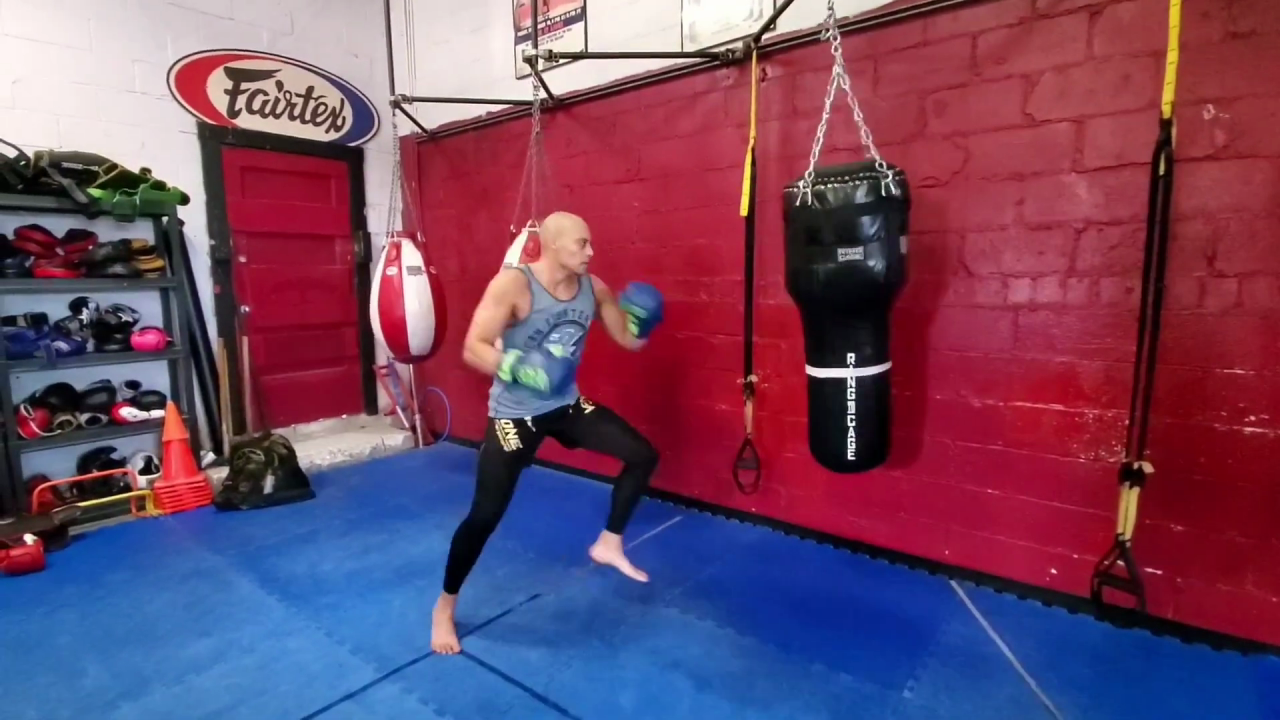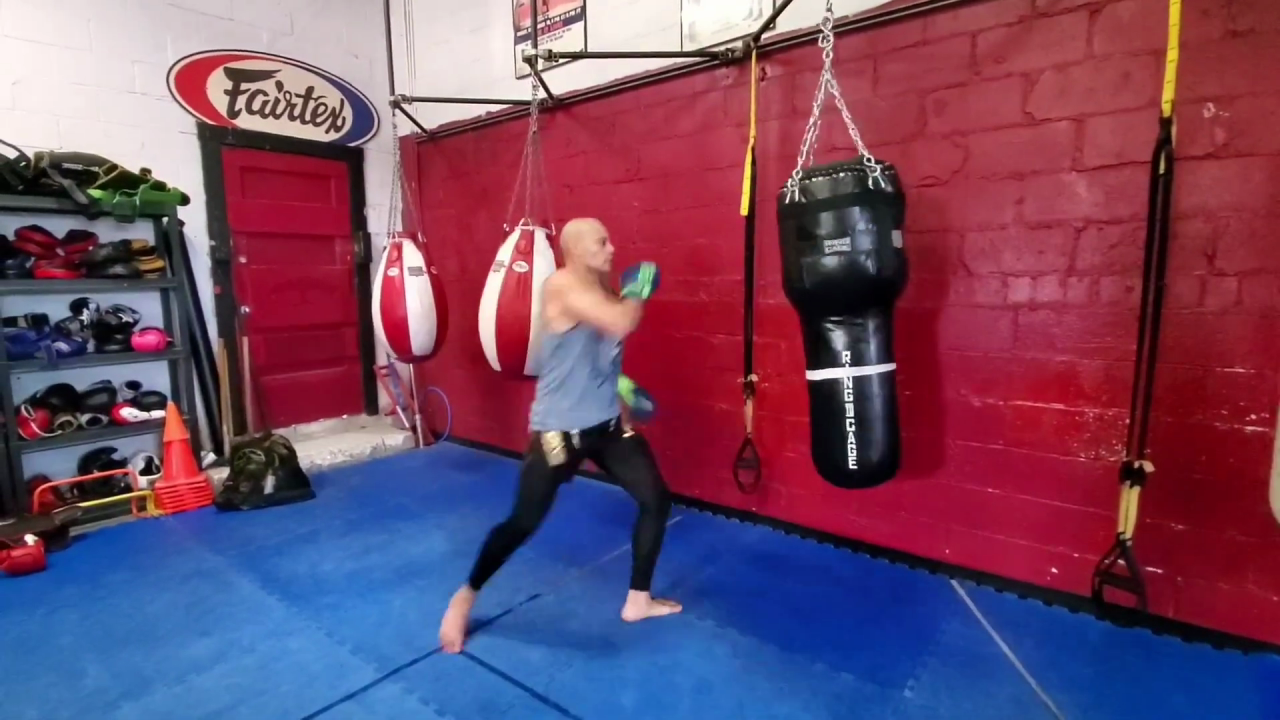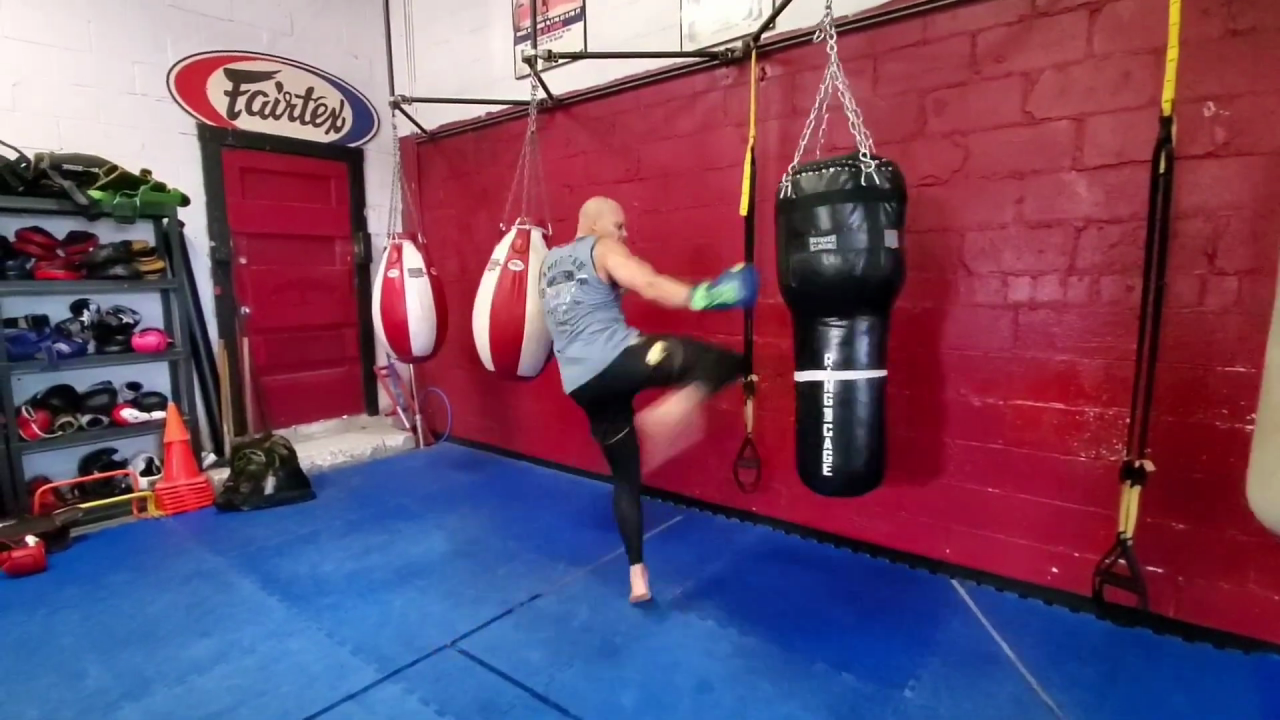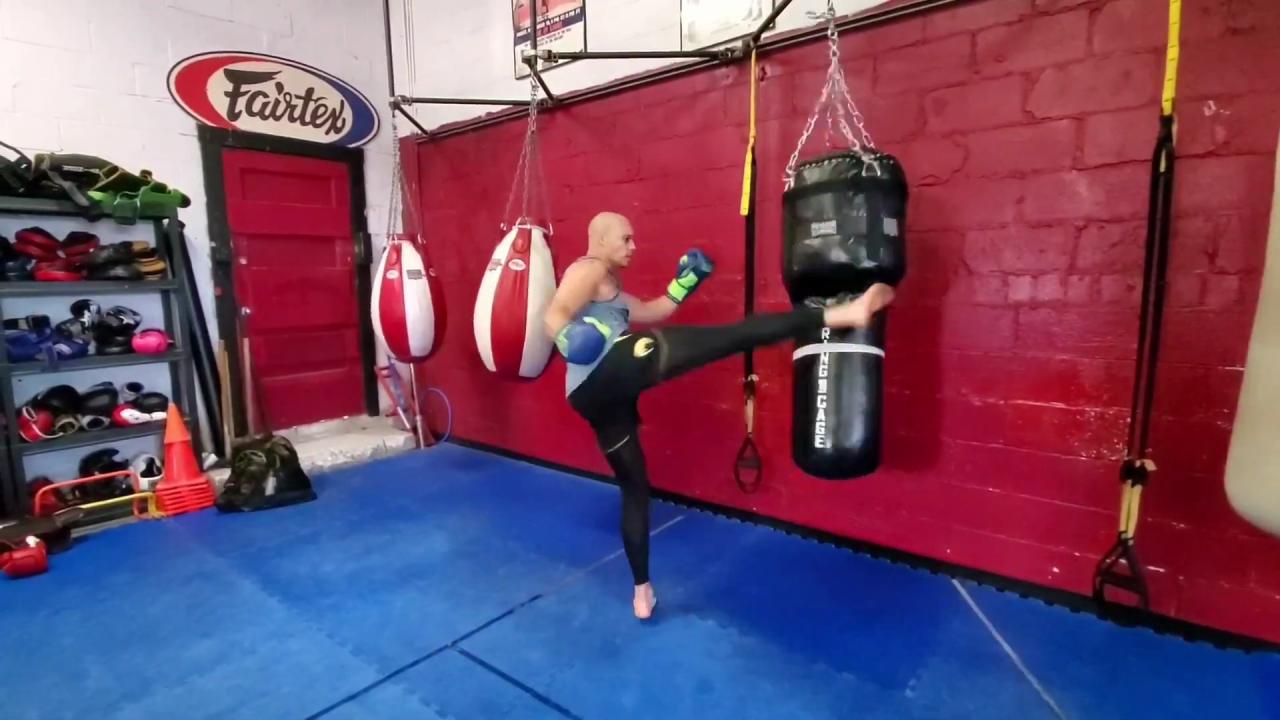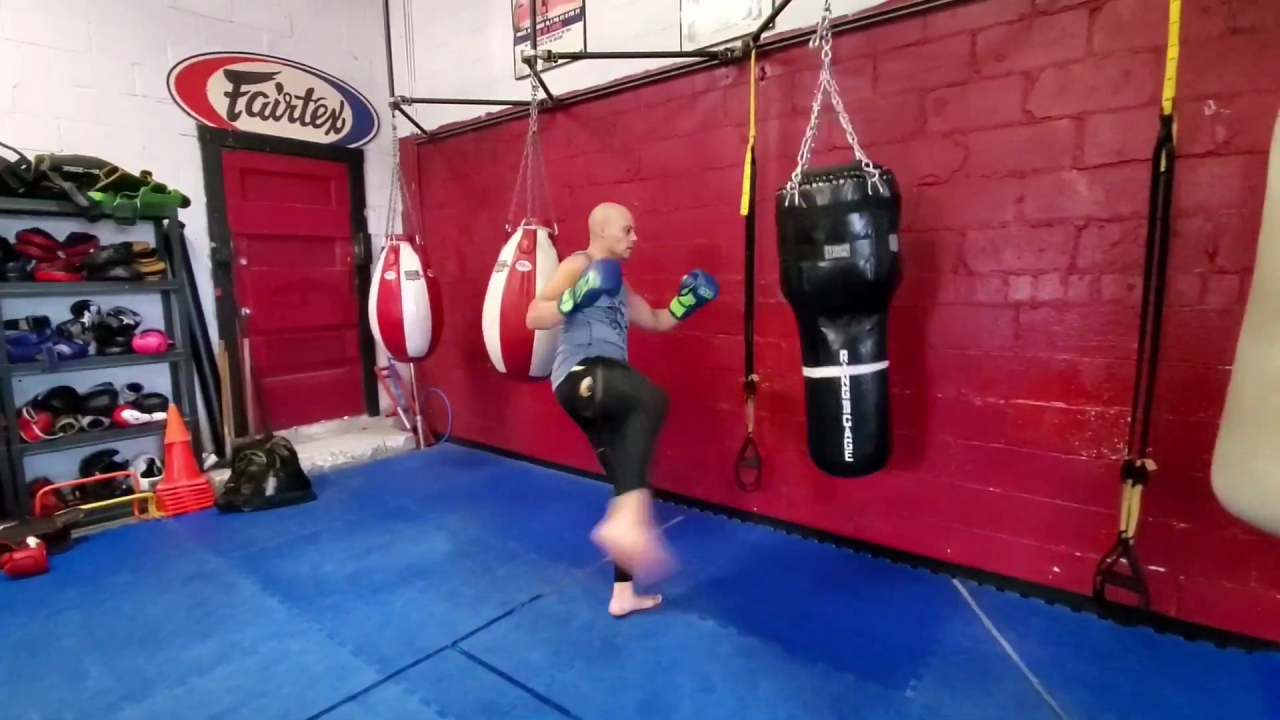
dt=0.2s
person 1, frame 1
left shoulder: (593, 288)
right shoulder: (512, 283)
left elbow: (628, 338)
right elbow: (473, 350)
left wrist: (642, 317)
right wrist: (518, 369)
left hip: (566, 404)
right hip: (515, 415)
left knee: (642, 455)
right knee: (485, 517)
left ankle: (610, 544)
right ankle: (445, 608)
person 1, frame 2
left shoulder: (595, 287)
right shoulder: (564, 285)
right elbow: (618, 322)
left wrist: (621, 386)
right wrist: (640, 289)
left hip: (608, 420)
right hip: (562, 427)
left knee: (656, 500)
right knee: (523, 524)
left ankle: (639, 599)
right ankle: (463, 601)
person 1, frame 3
left shoulder: (550, 260)
right shoulder: (603, 249)
right elbow: (658, 288)
right wrist: (714, 293)
left hip: (586, 384)
right hip: (618, 360)
left knee: (627, 475)
right knee: (726, 362)
left ankle: (638, 576)
right ankle: (676, 408)
person 1, frame 4
left shoulder: (618, 282)
right shoulder: (589, 269)
left elbow: (654, 311)
right elbow: (553, 319)
left wrist: (686, 281)
right wrist: (577, 335)
left hip: (594, 394)
right hip: (611, 372)
left knee: (635, 489)
right knee: (731, 336)
left ankle: (643, 594)
right ankle: (837, 316)
person 1, frame 5
left shoulder: (618, 279)
right shoulder: (579, 266)
left elbow: (655, 321)
right elbow: (535, 318)
left wrist: (687, 299)
right wrist: (576, 297)
left hip: (617, 382)
right hip: (583, 375)
left knee: (632, 486)
right knee: (652, 399)
left ankle: (624, 593)
right ankle: (628, 518)
